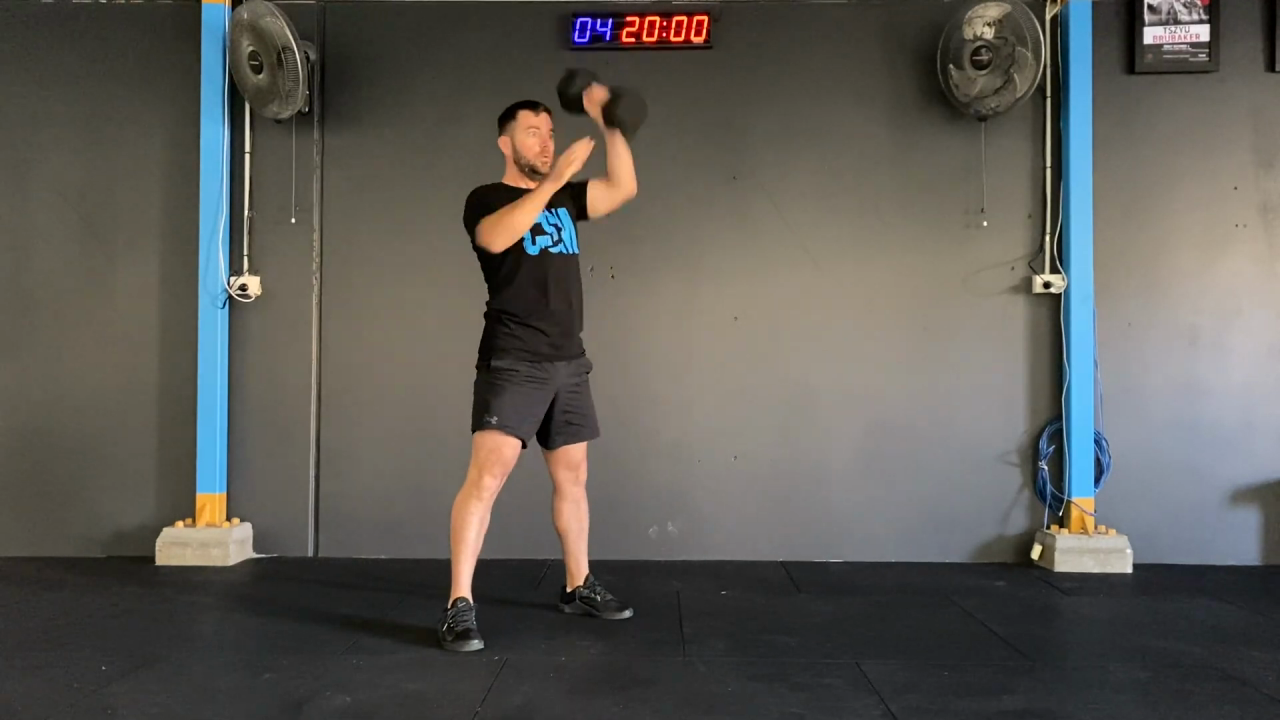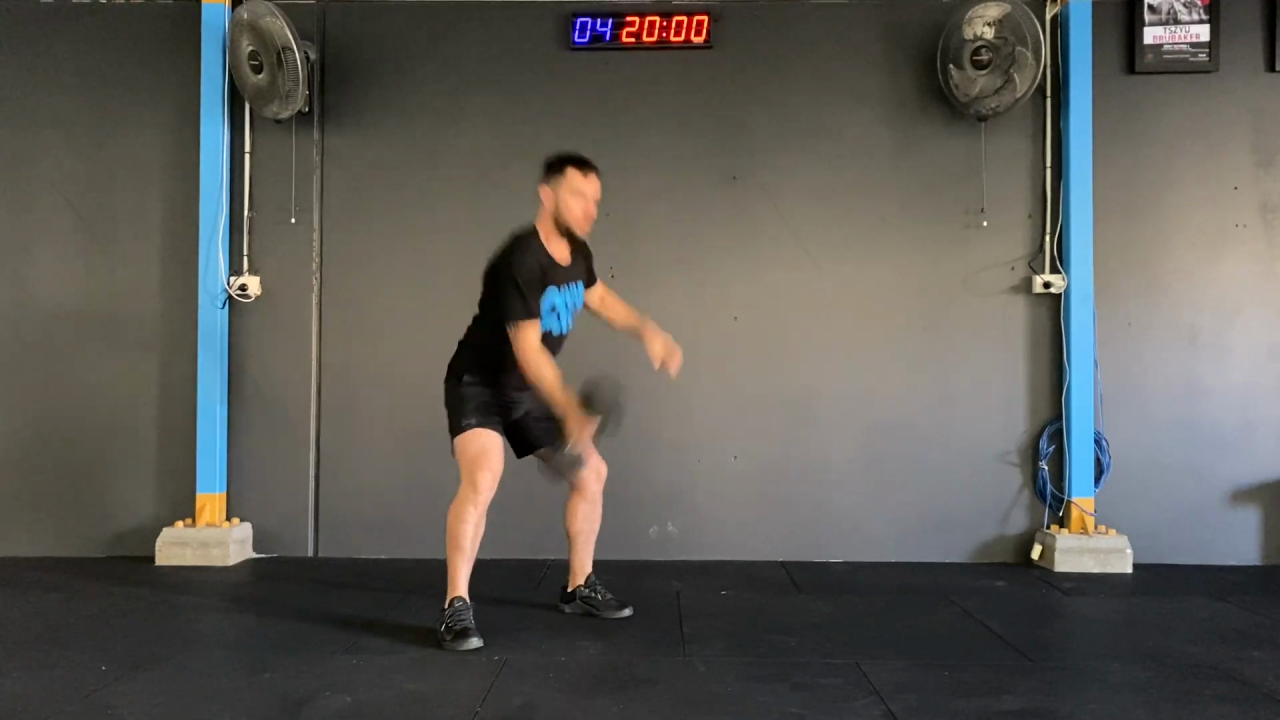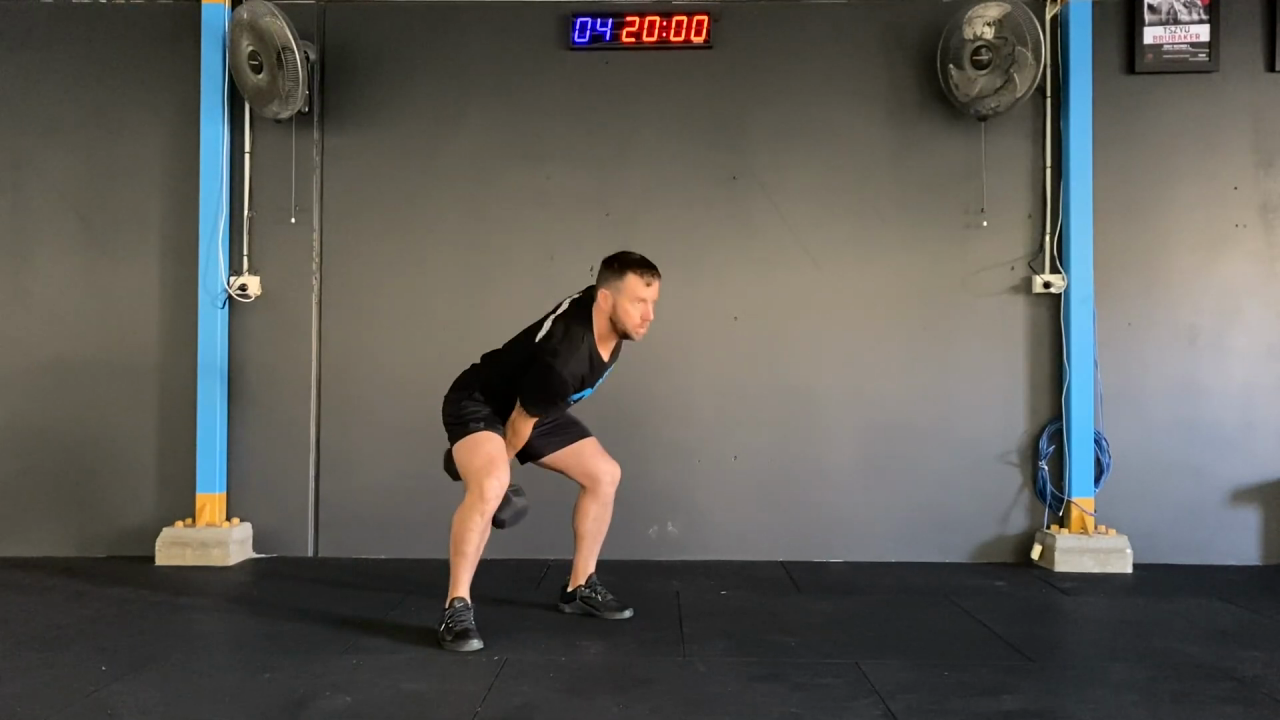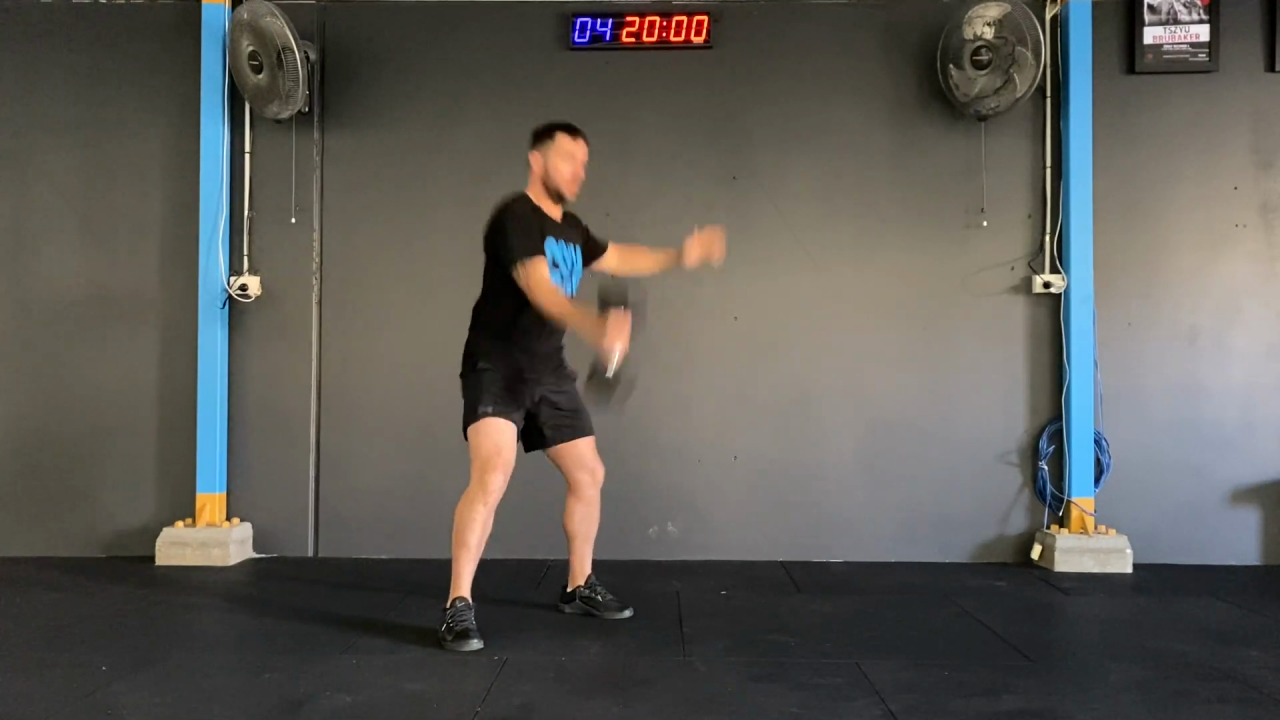
dt=0.4s
person 1, frame 1
left shoulder: (562, 196)
right shoulder: (487, 199)
left elbow: (624, 188)
right elbow: (495, 239)
left wrist: (606, 123)
right wrist: (559, 172)
left hip: (568, 361)
right hip: (513, 361)
left knee: (572, 476)
right knee: (487, 478)
left ankle: (579, 586)
right ankle: (458, 605)
person 1, frame 2
left shoulder: (577, 252)
right shoulder: (519, 261)
left elbow: (599, 299)
right elbow: (527, 351)
left wrist: (649, 333)
right wrist: (574, 415)
left hip: (536, 385)
right hip: (480, 382)
left knee: (591, 475)
right knee: (482, 482)
left ankle: (580, 587)
right ankle: (456, 606)
person 1, frame 3
left shoulder: (602, 311)
right shoulder: (564, 359)
right elbow: (519, 421)
right wrist: (501, 459)
left hip: (533, 405)
right hip: (479, 403)
left knee: (604, 475)
right knee: (489, 485)
left ankle: (580, 586)
right ankle: (456, 608)
person 1, frame 4
left shoulder: (570, 226)
right shoulder: (516, 216)
left elbow: (618, 262)
right elbow: (542, 292)
left wrist: (679, 257)
right wrist: (597, 329)
left hip: (549, 370)
right hip: (495, 367)
left knee: (588, 474)
right knee: (492, 476)
left ankle: (580, 586)
right ankle: (458, 605)
